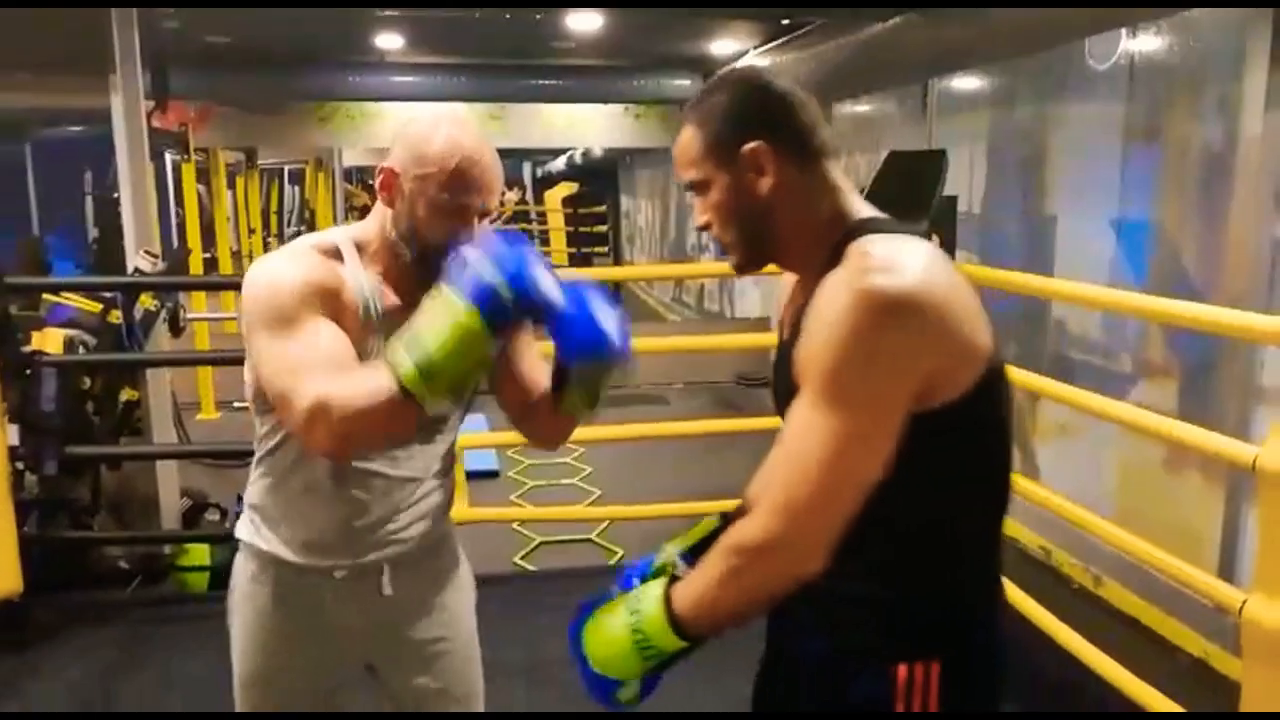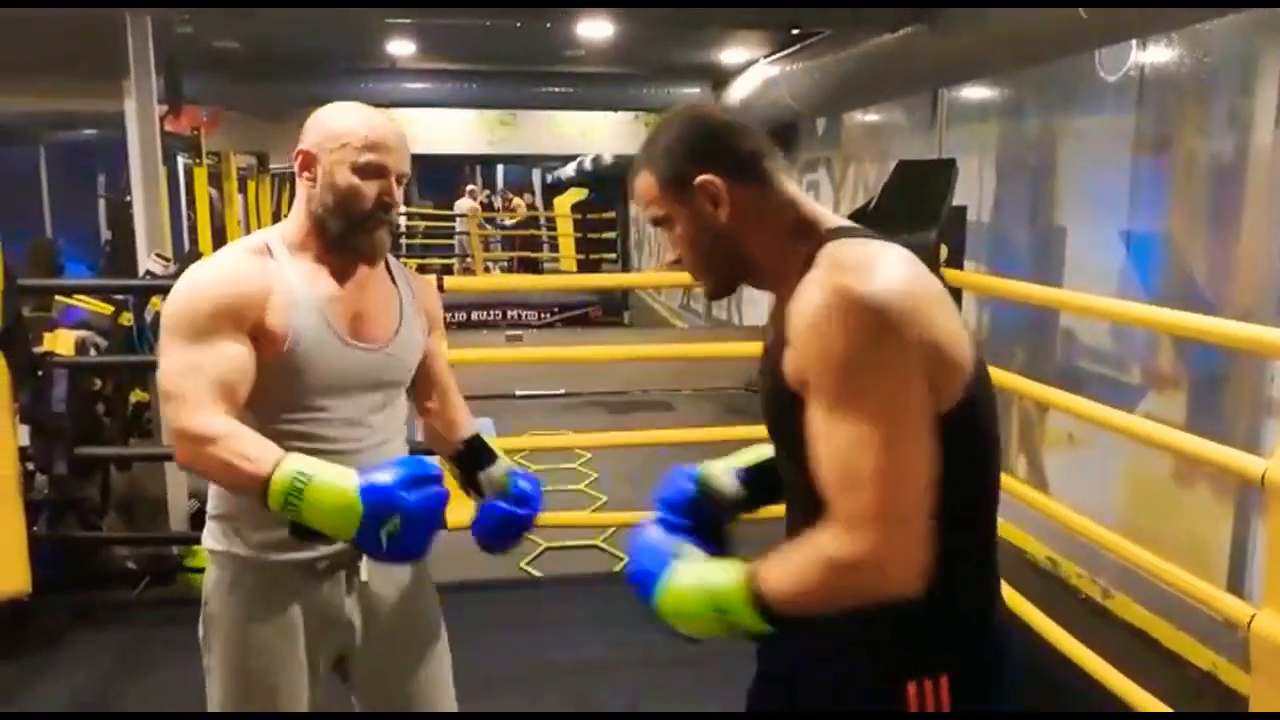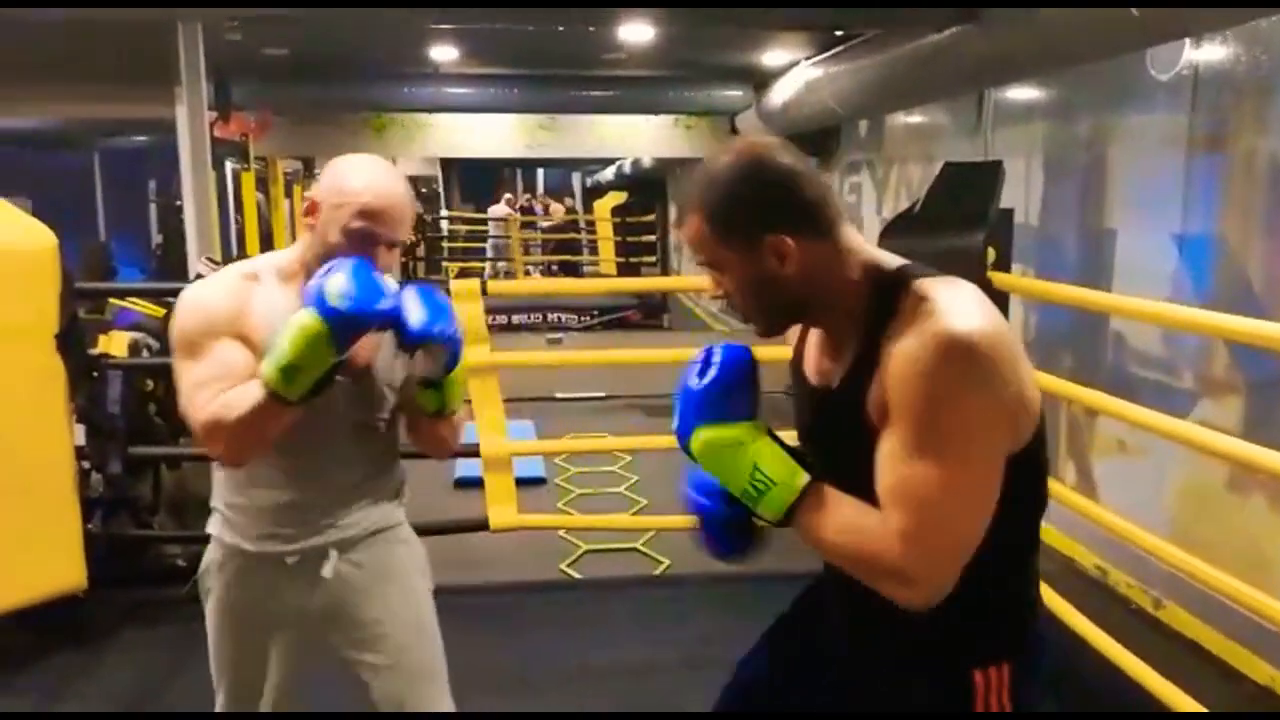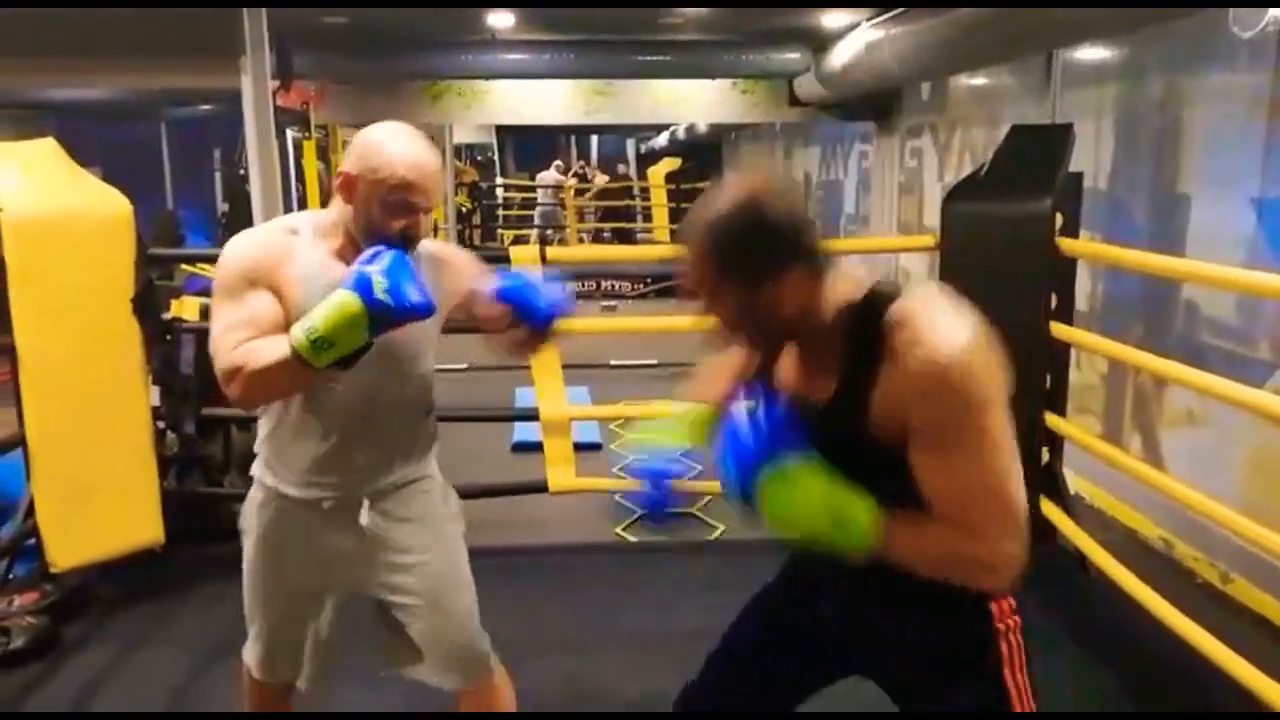
dt=1s
person 1, frame 1
left shoulder: (494, 287)
right shoulder: (297, 279)
left elbow: (544, 426)
right elbow: (330, 424)
left wrist: (585, 363)
right wrist: (462, 332)
left hip: (419, 570)
right hip: (295, 576)
person 1, frame 2
left shoulder: (411, 289)
right shoulder: (226, 285)
left elbow: (437, 402)
right elbow: (195, 434)
left wrist: (491, 476)
right wrist: (339, 500)
left hip: (389, 564)
right hip: (269, 575)
person 1, frame 3
left shoulder: (403, 310)
right shoulder: (219, 301)
left elbow: (441, 444)
right elbow: (224, 438)
left wrist: (435, 369)
right wrist: (312, 343)
left hip: (374, 551)
right hip: (256, 560)
left knee: (426, 707)
right knee: (245, 712)
person 1, frame 4
left shoulder: (443, 266)
right shoulder: (262, 255)
left elbow: (505, 307)
right elbow: (241, 379)
left wrist: (532, 307)
right wrist: (347, 316)
left hip: (405, 500)
right hip: (295, 506)
left knee: (472, 662)
right knee: (273, 666)
person 2, frame 1
left shoulder: (878, 293)
right shoulder: (817, 286)
left elbow: (784, 542)
left wrist: (654, 624)
right wrist: (685, 559)
left hip: (907, 665)
right hip: (830, 627)
person 2, frame 2
left shoulder: (848, 298)
right shoulder: (810, 292)
left elbow: (879, 557)
left wrist: (721, 594)
right wrist: (725, 485)
left hip: (905, 671)
right hip: (828, 641)
person 2, frame 3
left shoulder: (945, 344)
right shoulder: (813, 324)
left elbow: (916, 571)
left wrist: (758, 469)
right wrist: (737, 460)
left hip: (952, 662)
right hip: (841, 616)
person 2, frame 4
left shoulder: (931, 356)
right shoulder: (771, 332)
left elbow: (994, 557)
left wrist: (837, 517)
left hip: (946, 611)
right hip: (835, 574)
right knee: (705, 706)
